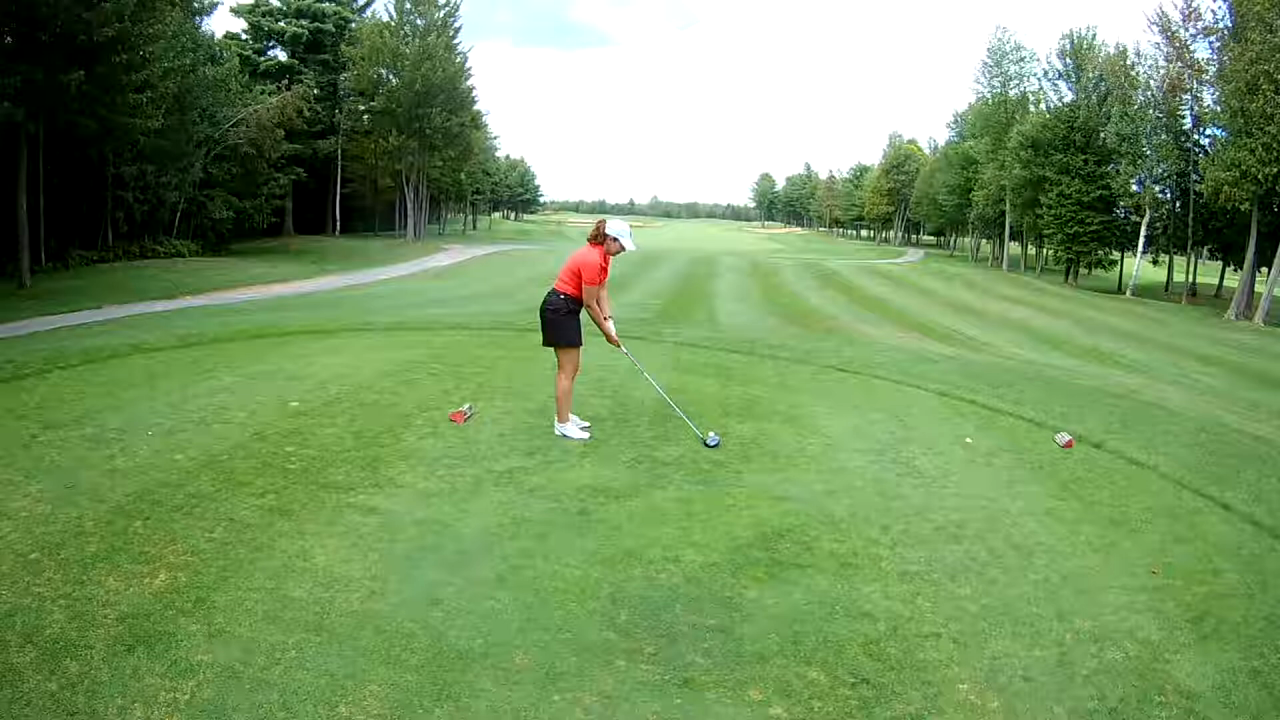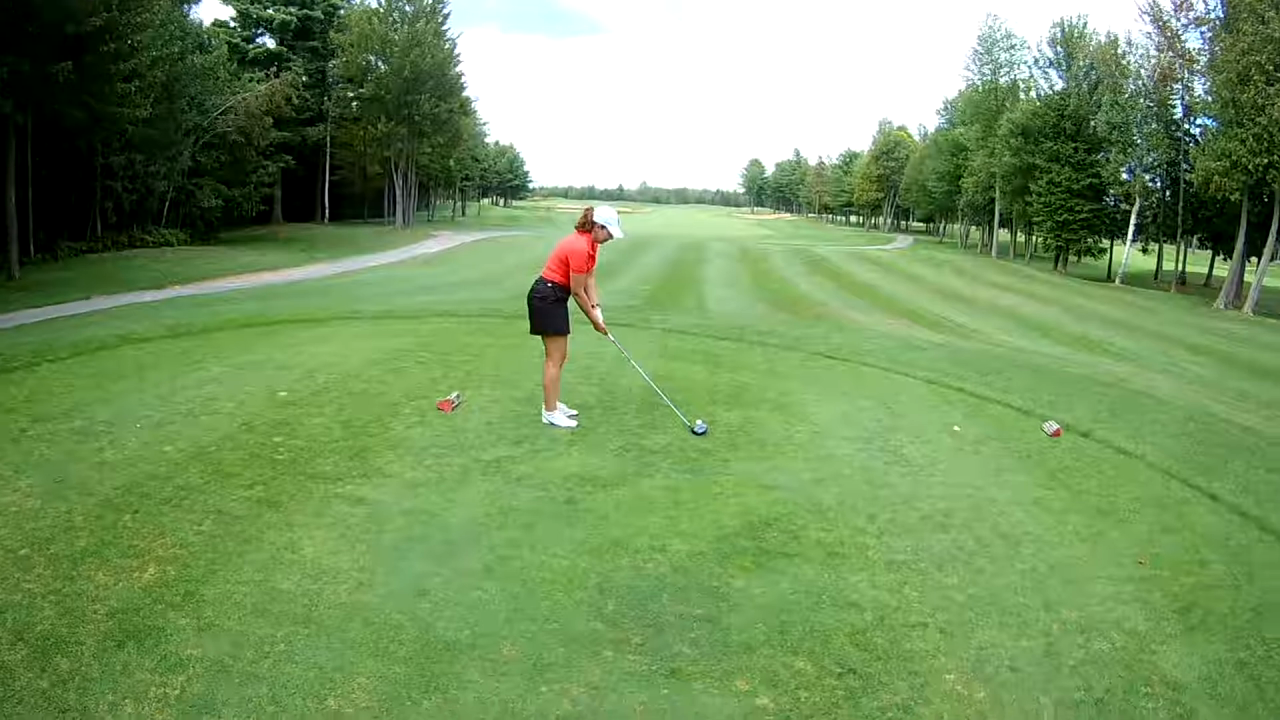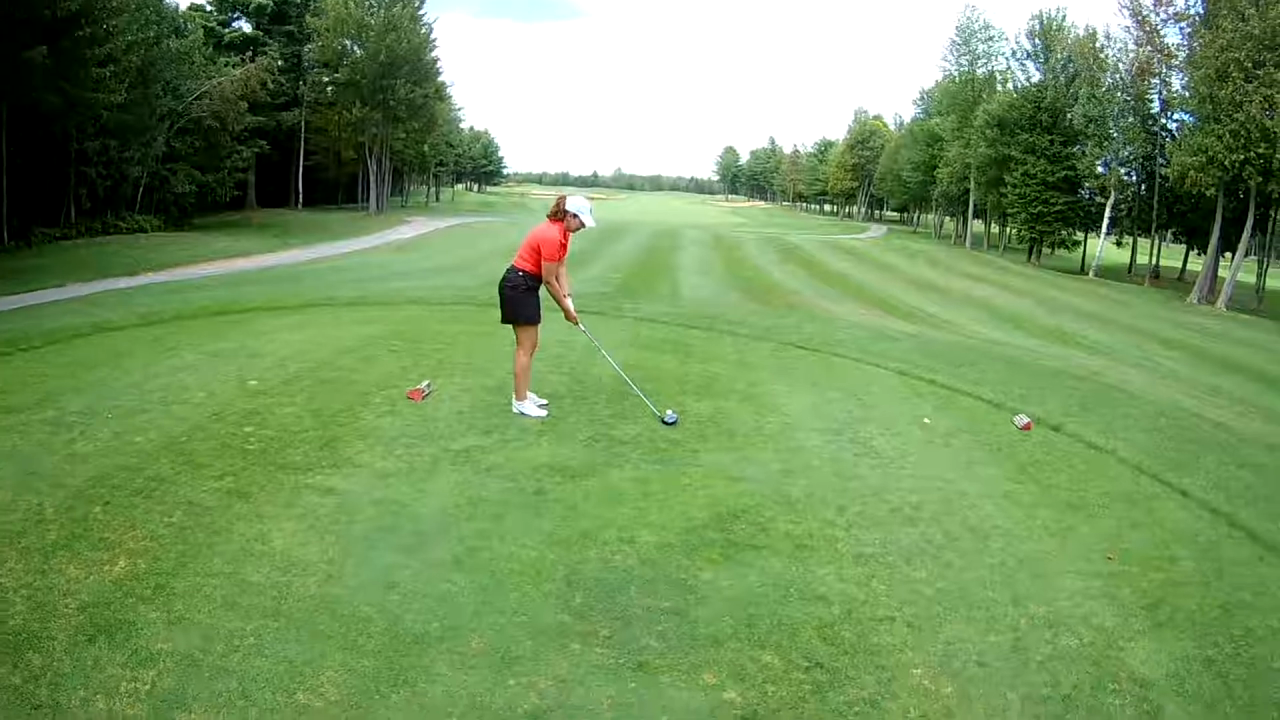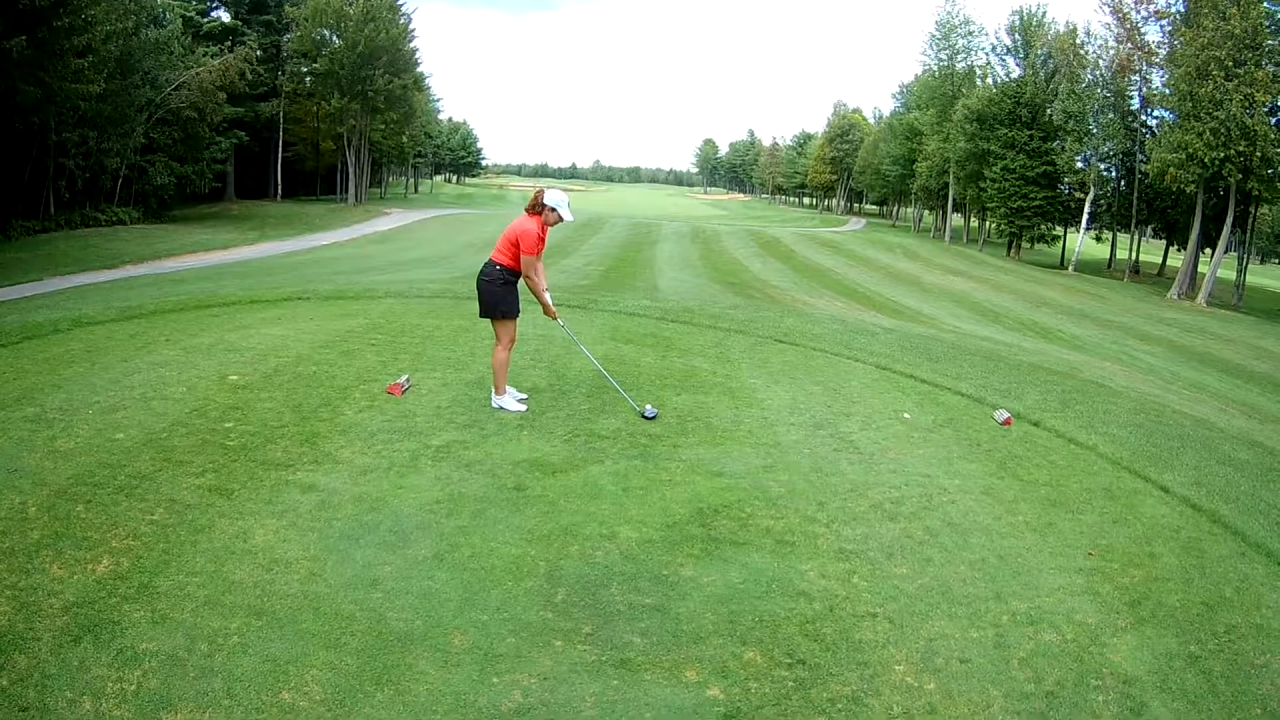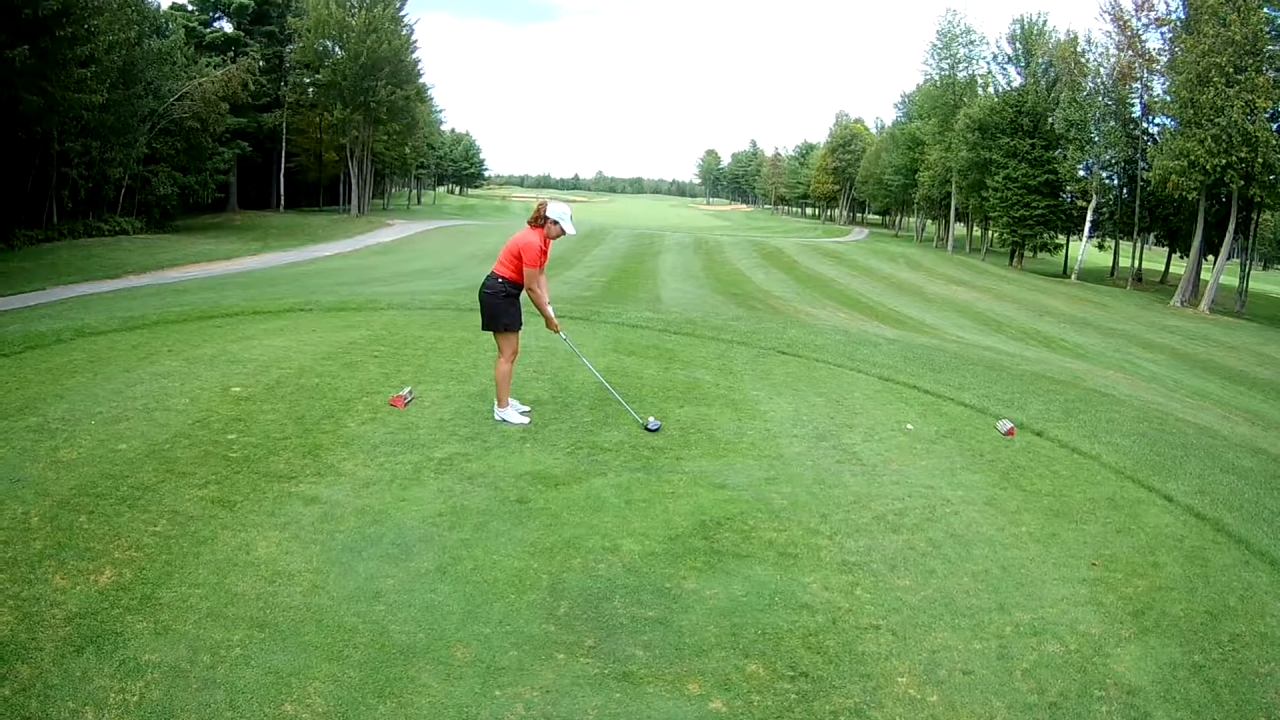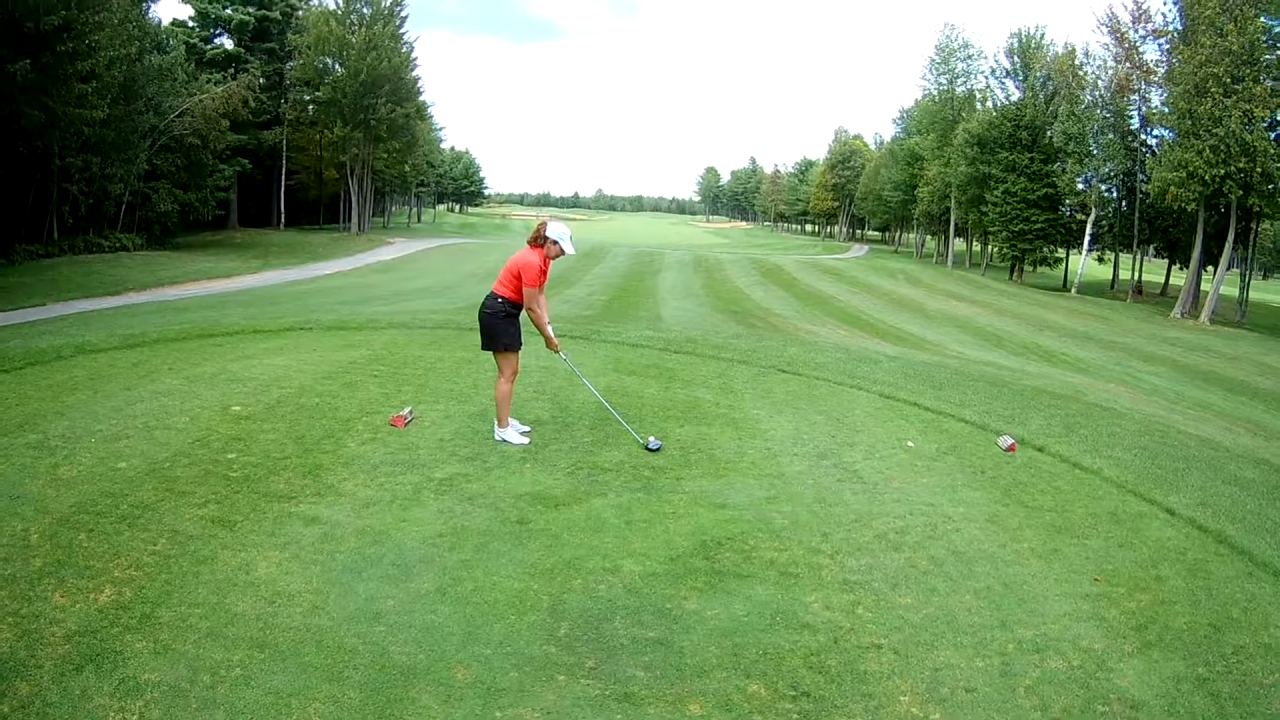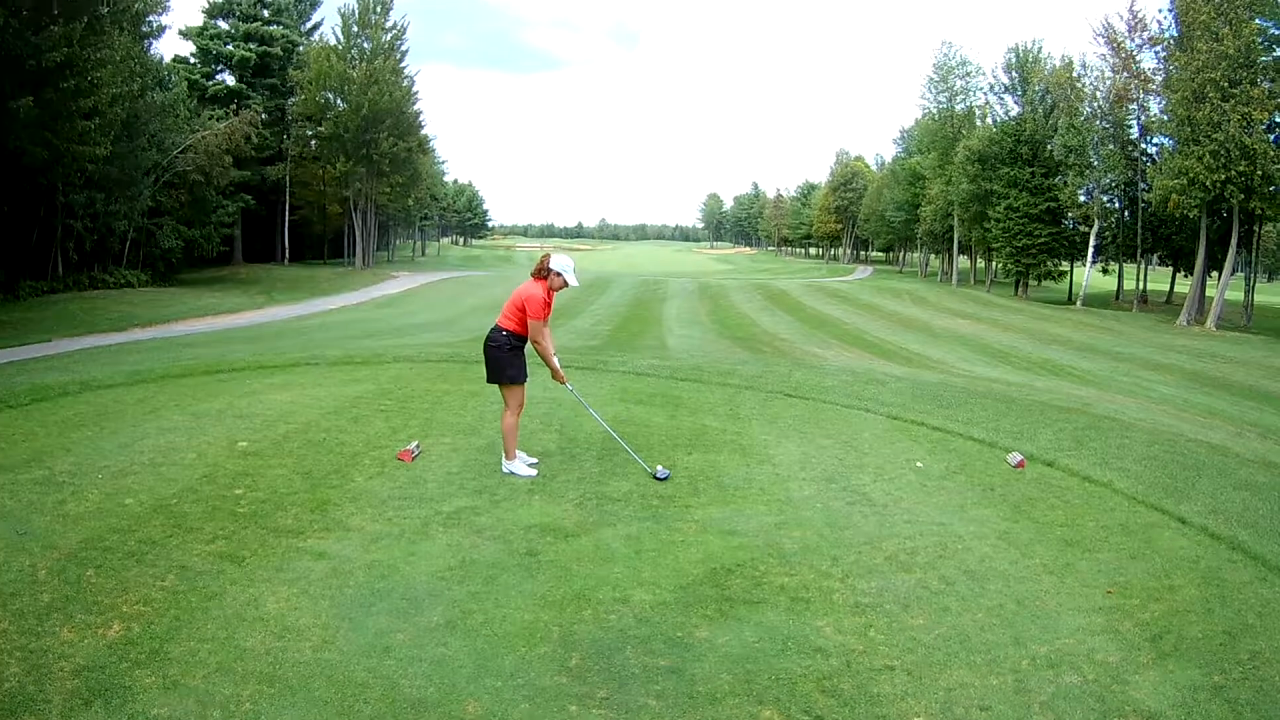
dt=0.1s
person 1, frame 1
left shoulder: (603, 256)
right shoulder: (591, 260)
left elbow: (602, 290)
right elbow: (589, 303)
left wrist: (609, 321)
right wrist: (606, 333)
left hip: (567, 308)
right hip: (559, 309)
left knee: (570, 367)
right knee: (568, 369)
left ankle: (564, 416)
right ankle: (562, 424)
person 1, frame 2
left shoulder: (590, 243)
right shoulder: (579, 248)
left elbow: (590, 278)
right elbow: (577, 291)
left wrist: (597, 309)
right wrist: (594, 320)
left hip: (555, 297)
right hip: (547, 297)
left knee: (558, 356)
right knee: (555, 358)
left ankle: (552, 404)
right ankle: (550, 412)
person 1, frame 3
left shoulder: (562, 232)
right shoulder: (551, 236)
left elbow: (561, 267)
right elbow: (549, 280)
left wrist: (568, 298)
right wrist: (566, 310)
left hip: (526, 285)
right hip: (518, 286)
left knee: (529, 345)
right knee: (526, 347)
left ankle: (522, 393)
right ankle: (520, 401)
person 1, frame 4
left shoulder: (540, 225)
right shoulder: (529, 230)
left elbow: (538, 262)
right elbow: (528, 274)
left wrist: (546, 293)
right wrist: (545, 304)
left hip: (505, 279)
right hip: (496, 280)
left knee: (507, 339)
right knee: (505, 341)
left ankle: (501, 388)
right ankle: (499, 396)
person 1, frame 5
left shoulder: (543, 238)
right shoulder: (532, 243)
left elbow: (540, 275)
right elbow: (531, 287)
left wrist: (548, 307)
right wrist: (548, 318)
left hip: (507, 292)
right hip: (498, 292)
left knee: (510, 352)
right knee: (507, 354)
left ankle: (503, 400)
right ankle: (502, 408)
person 1, frame 6
left shoulder: (542, 258)
right shoulder: (532, 262)
left elbow: (540, 295)
right elbow: (531, 307)
left wrist: (548, 326)
right wrist: (548, 338)
left hip: (507, 312)
right hip: (498, 312)
left knee: (510, 372)
right knee: (508, 373)
left ankle: (504, 420)
right ankle: (502, 429)
person 1, frame 7
left shoulder: (546, 290)
right shoulder: (535, 295)
left elbow: (545, 327)
right elbow: (536, 339)
left wrist: (554, 358)
right wrist: (554, 369)
left hip: (512, 344)
right hip: (503, 344)
left knee: (516, 404)
right knee: (513, 406)
left ankle: (511, 453)
right ankle: (510, 461)
